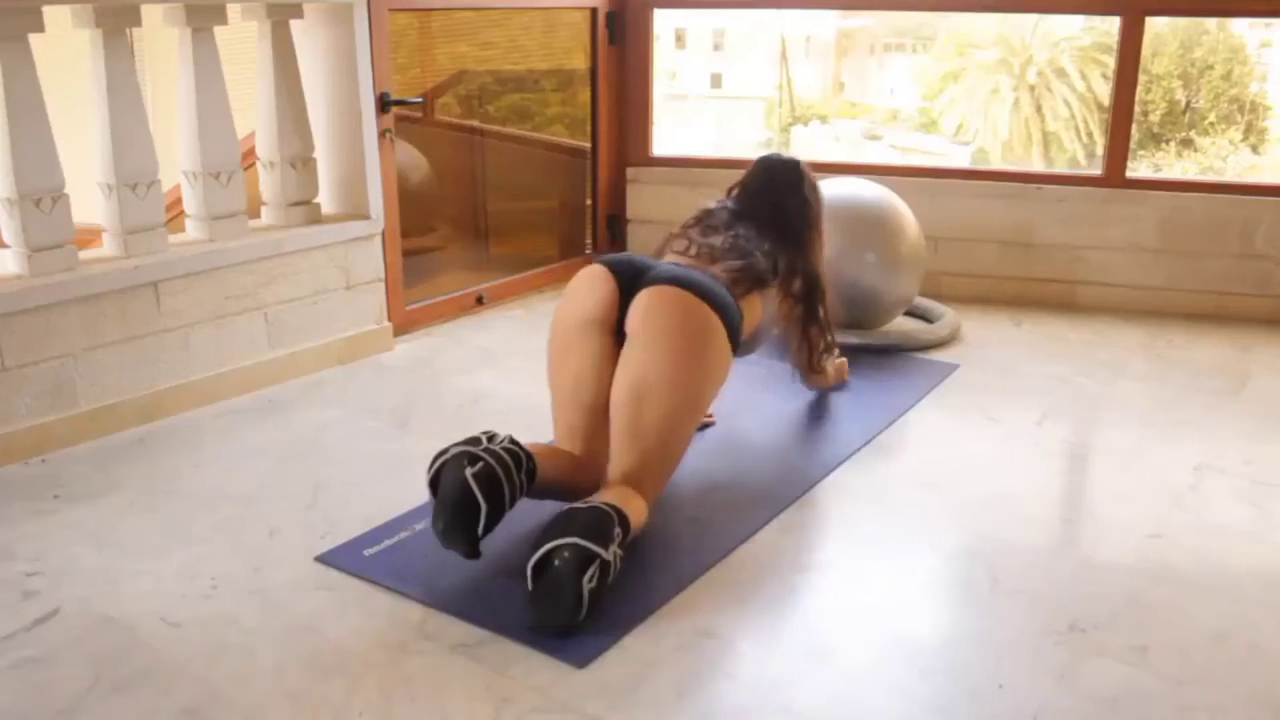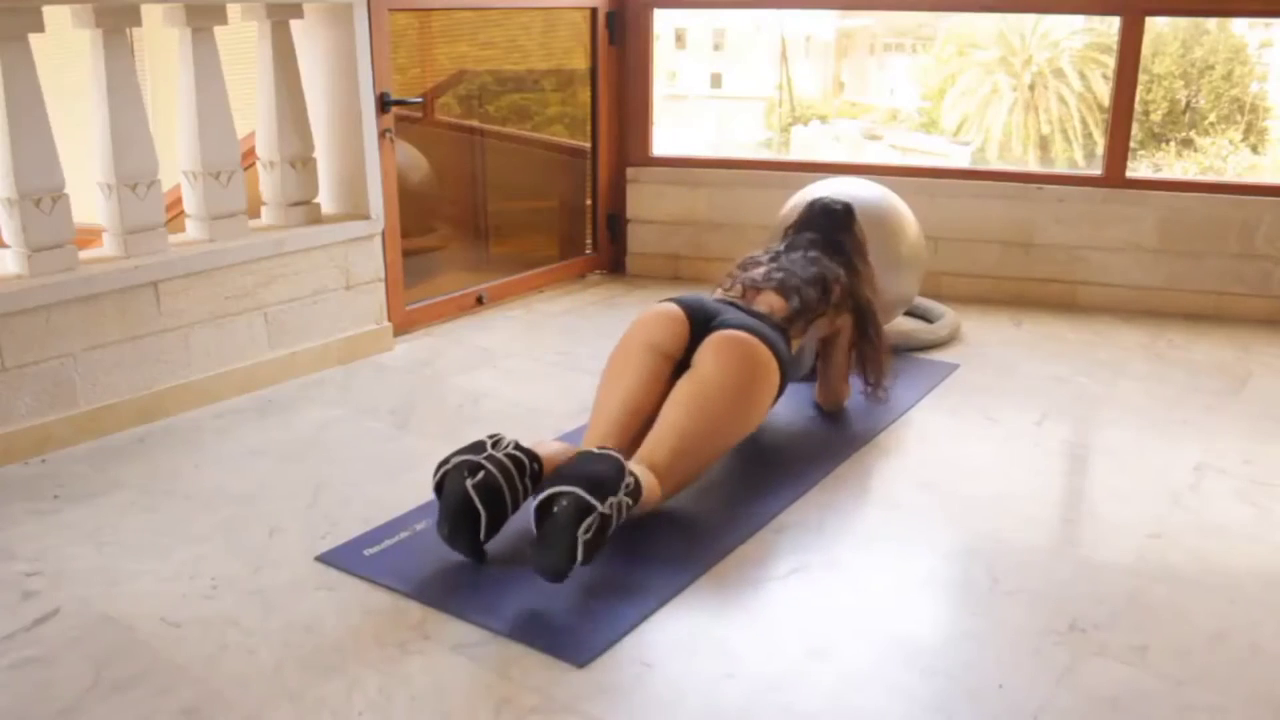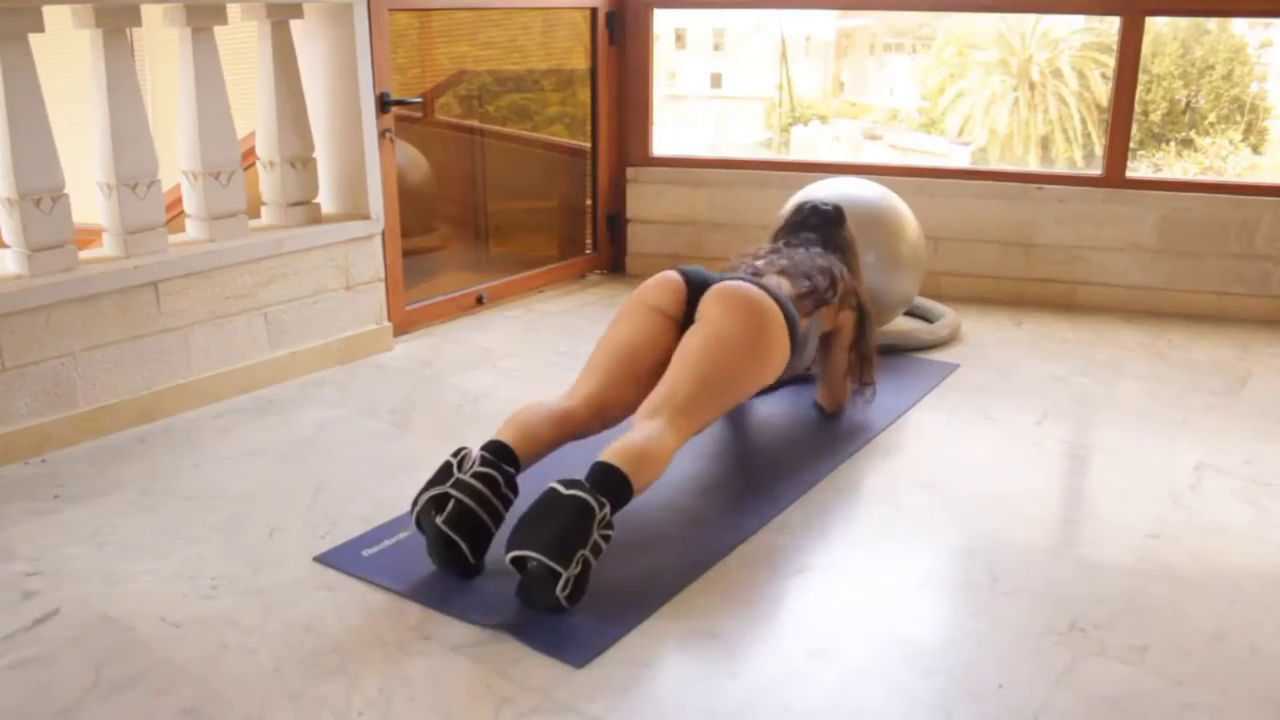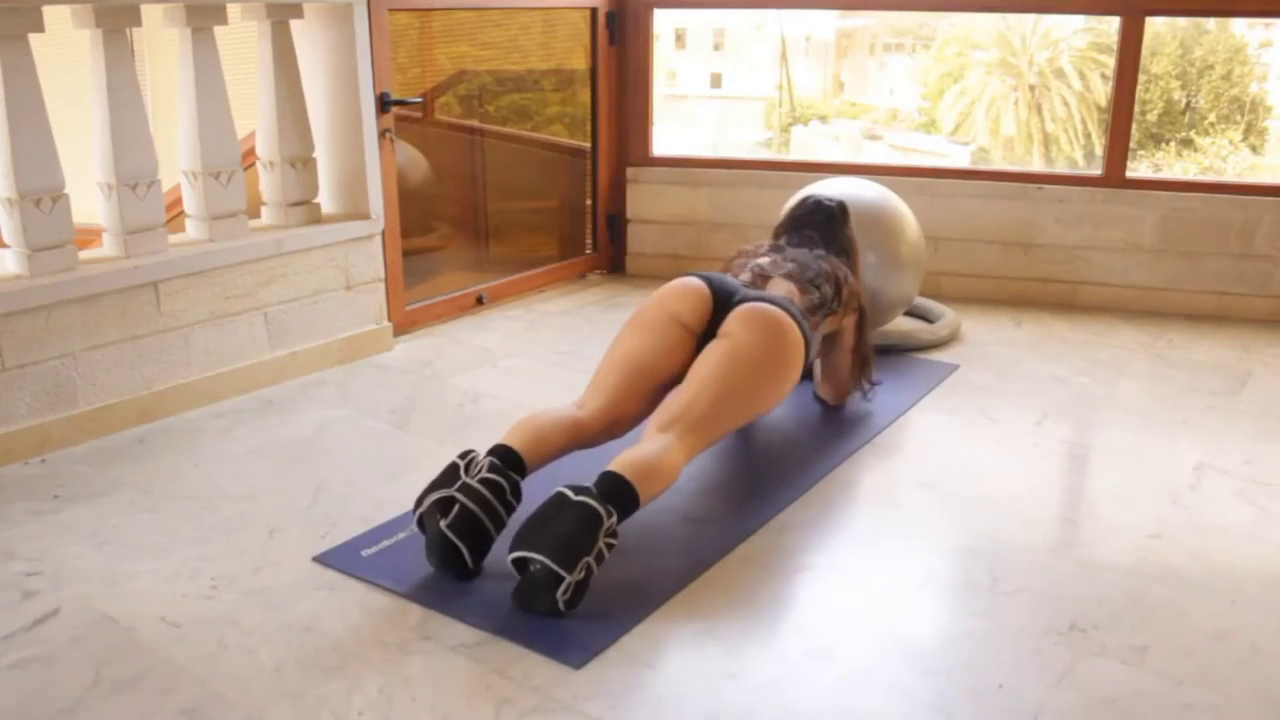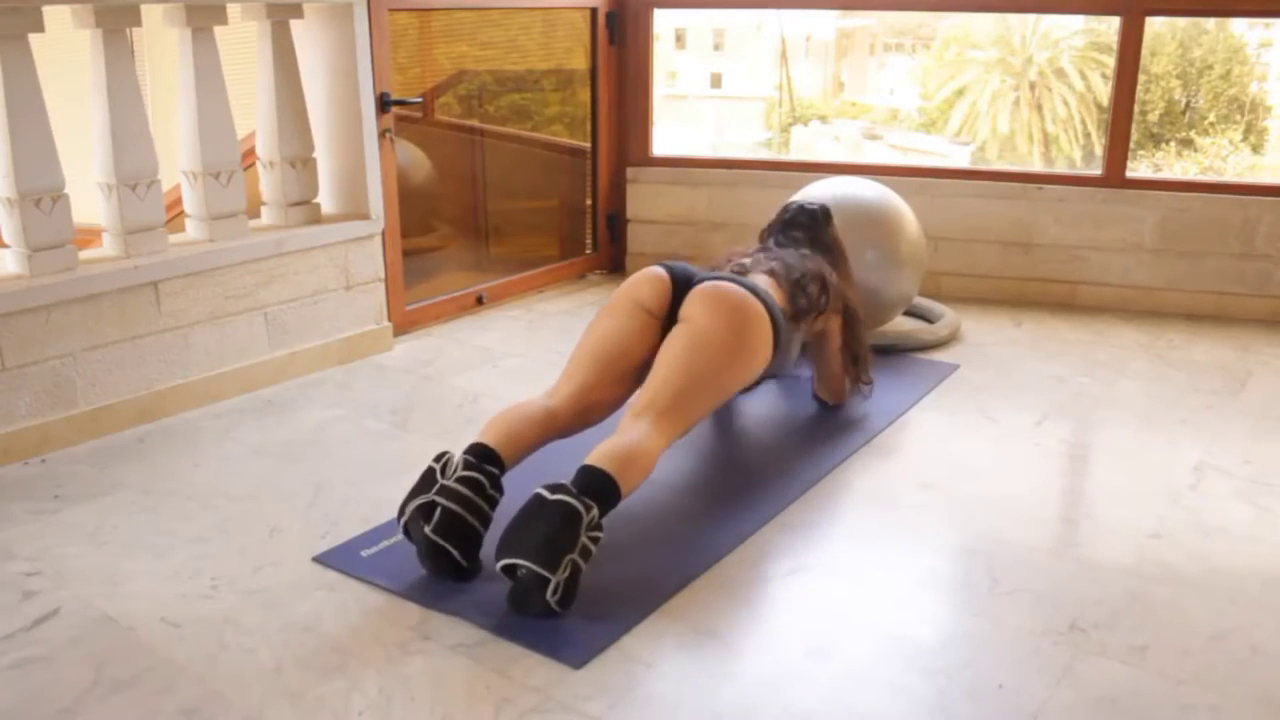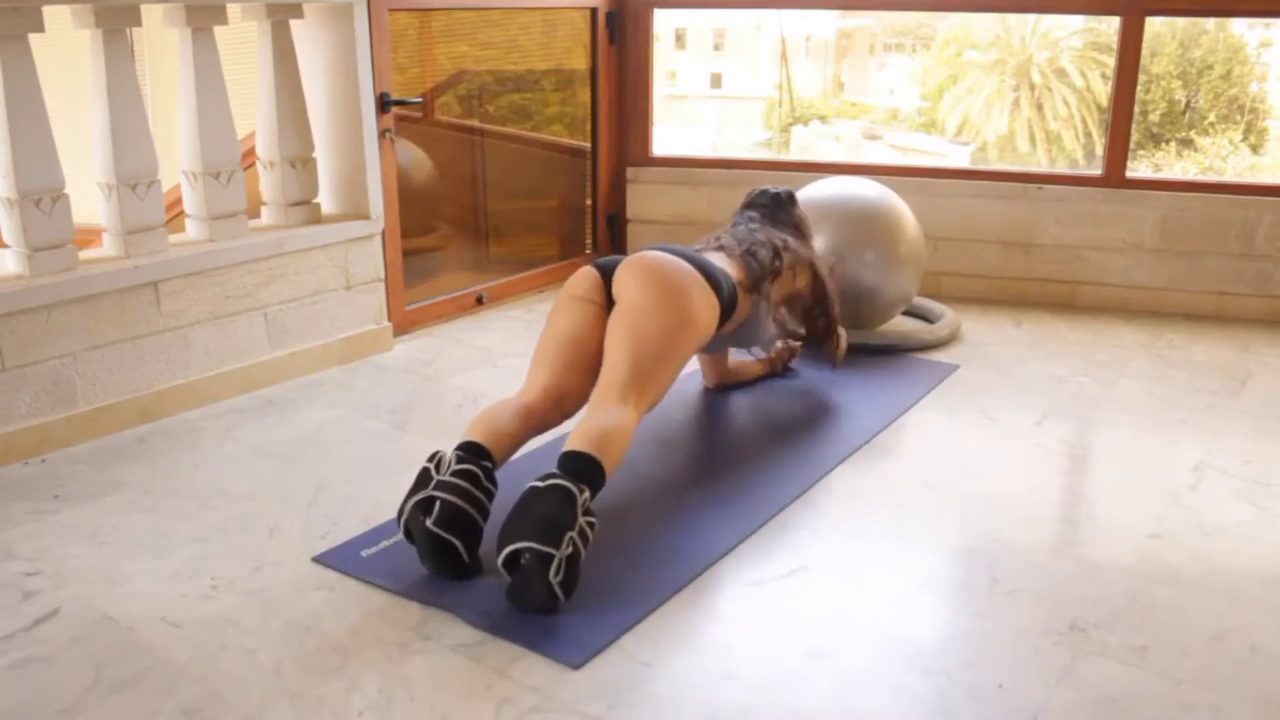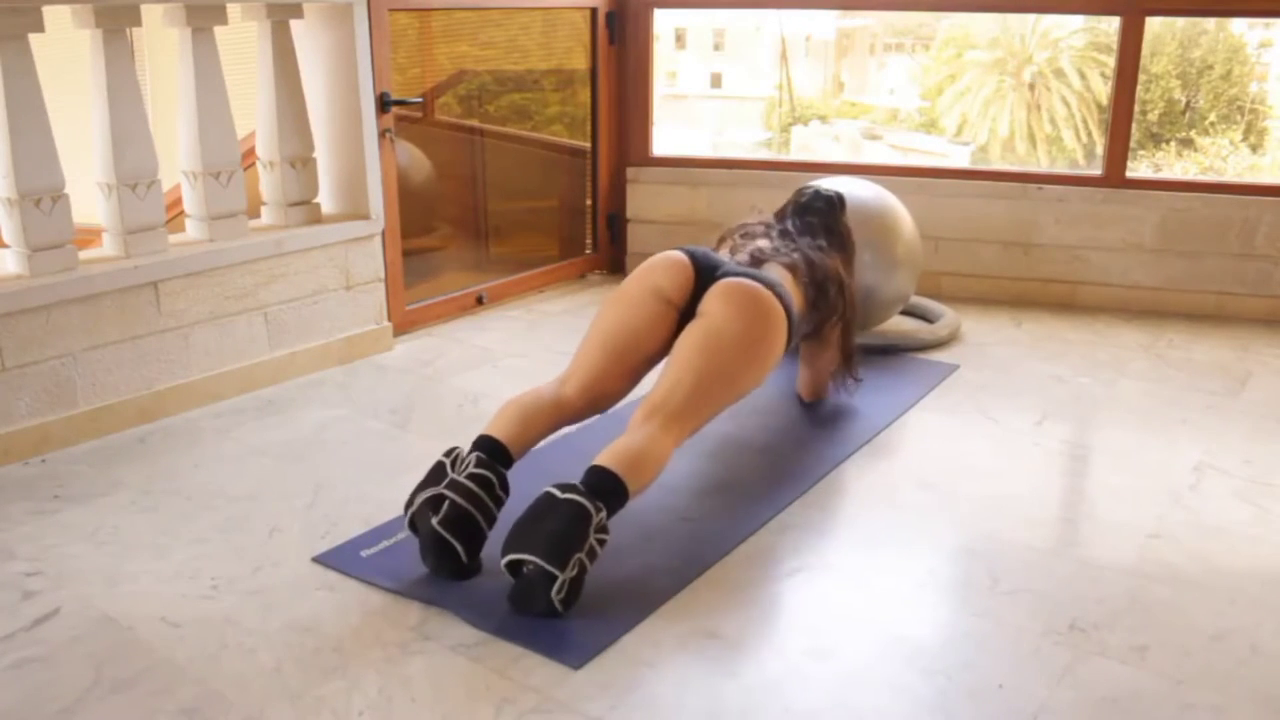
dt=0.7s
person 1, frame 1
left shoulder: (699, 223)
right shoulder: (794, 271)
right elbow: (814, 376)
left wrist: (677, 407)
right wrist: (830, 372)
left hip: (599, 279)
right hip: (689, 310)
left knee: (578, 468)
right knee: (627, 487)
left ankle: (503, 464)
right ankle: (593, 530)
person 1, frame 2
left shoulder: (758, 260)
right shoulder: (844, 292)
right elbow: (830, 400)
left wrist: (797, 350)
right wrist: (824, 356)
left hip: (672, 314)
right hip: (748, 349)
left knee: (598, 457)
right knee: (645, 477)
left ankle: (513, 465)
right ankle: (603, 488)
person 1, frame 3
left shoulder: (756, 259)
right shoulder: (841, 291)
left elbow: (724, 371)
right elbow: (832, 400)
left wrist: (793, 365)
right wrist: (814, 363)
left hip: (676, 284)
right hip: (749, 311)
left knee: (580, 407)
right knee: (662, 422)
left ankle: (485, 470)
right ankle: (587, 505)
person 1, frame 4
left shoulder: (752, 255)
right shoulder: (842, 288)
right elbow: (835, 393)
left wrist: (796, 363)
right wrist: (816, 360)
left hip: (693, 291)
right hip: (771, 328)
left knee: (590, 413)
right knee: (671, 437)
left ankle: (491, 474)
right ankle: (593, 510)
person 1, frame 5
left shoulder: (743, 259)
right shoulder: (824, 287)
left elbow: (713, 367)
right elbow: (833, 393)
left wrist: (765, 363)
left hip: (659, 281)
right hip: (731, 308)
left knee: (562, 405)
right knee: (648, 425)
left ankle: (470, 473)
right ankle: (574, 507)
person 1, frame 6
left shoulder: (713, 251)
right shoulder: (791, 257)
left elbow: (716, 374)
right elbow: (811, 347)
left wrist: (768, 363)
left hip: (598, 274)
right hip: (665, 282)
left knee: (537, 401)
right knee: (619, 404)
left ankle: (462, 471)
right ankle: (565, 494)
person 1, frame 7
left shoulder: (746, 233)
right shoulder: (831, 276)
right elbow: (812, 391)
right wrist: (811, 362)
left hip: (679, 266)
right hip: (752, 307)
left knee: (571, 392)
right knee: (657, 427)
left ankle: (476, 471)
right ankle: (583, 507)
